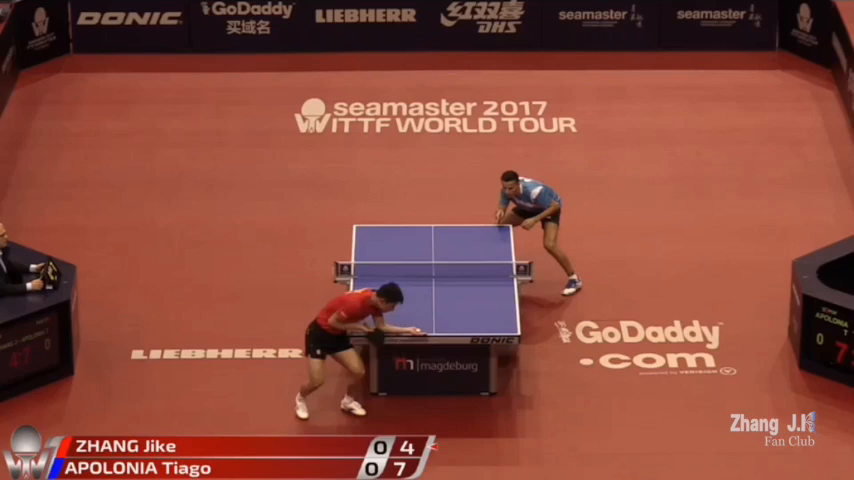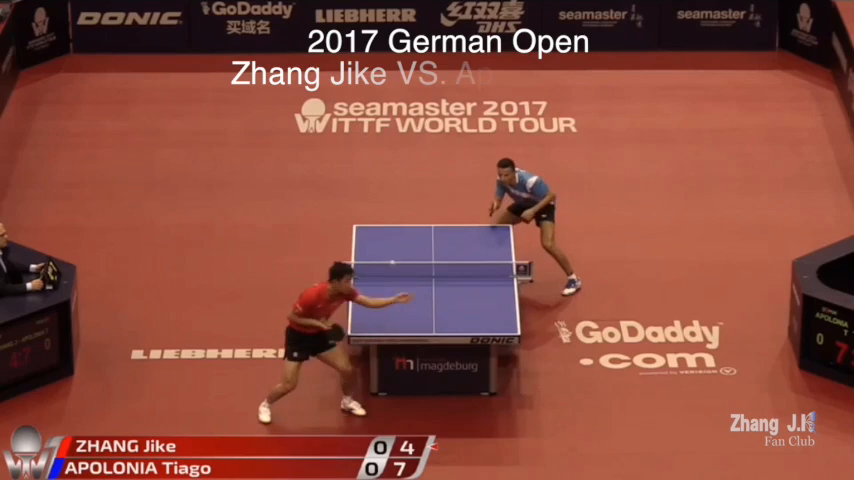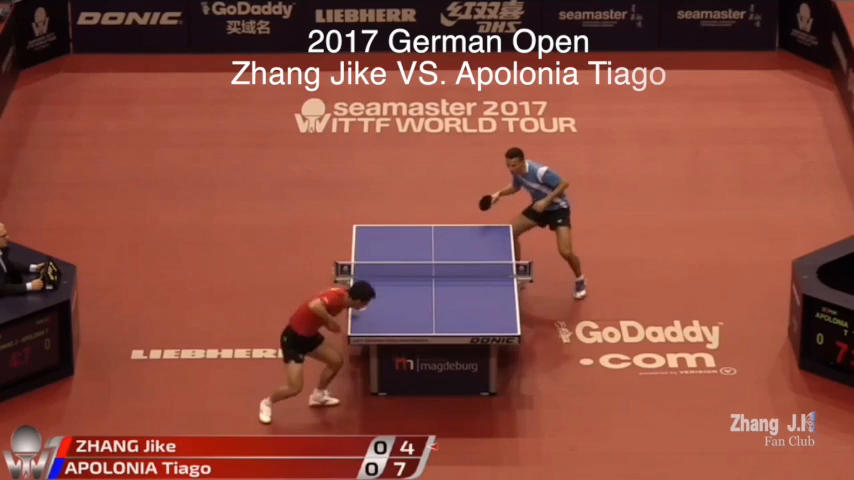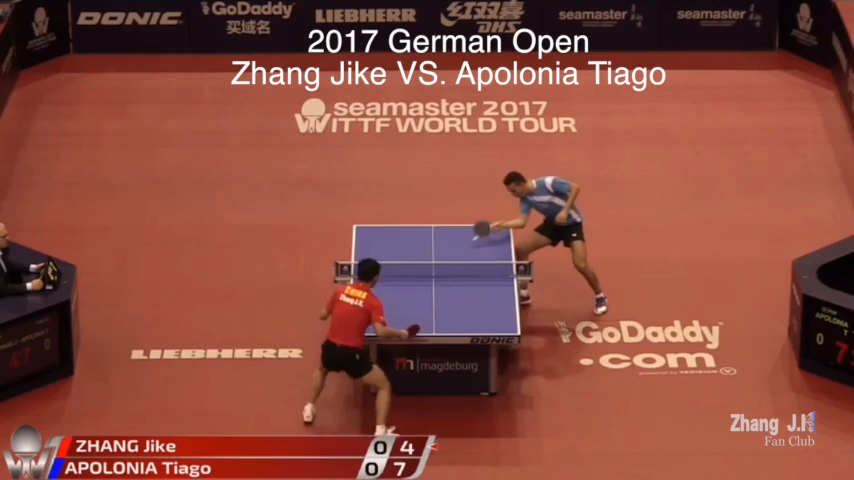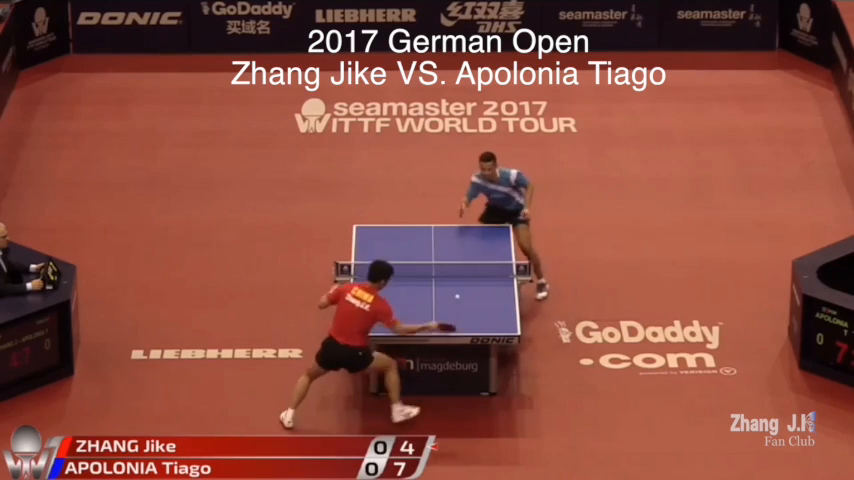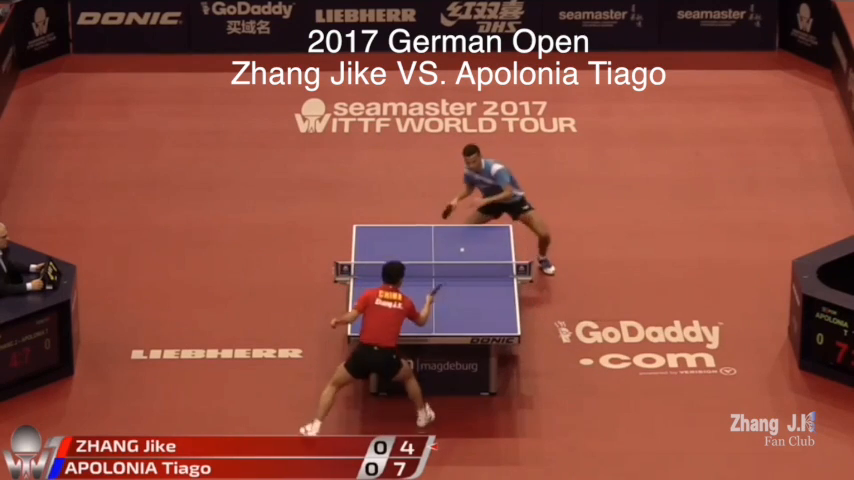
dt=0.5s
person 1, frame 1
left shoulder: (376, 303)
right shoulder: (356, 302)
left elbow: (381, 326)
right elbow: (332, 322)
left wrist: (409, 330)
right wrist: (358, 327)
left hip: (338, 335)
right hip: (319, 332)
left knee: (359, 371)
right knee: (317, 381)
left ankle: (348, 401)
right ankle: (300, 400)
person 1, frame 2
left shoulder: (344, 292)
right shoulder: (312, 295)
left elbow: (370, 303)
right elbow: (291, 317)
left wrist: (396, 299)
right wrist: (316, 323)
left hip: (318, 335)
right hip: (297, 336)
left knee: (347, 369)
right knee: (289, 385)
left ankle: (347, 401)
right ankle: (265, 405)
person 1, frame 3
left shoulder: (341, 294)
right shoulder: (336, 298)
right elbow: (313, 305)
right wrist: (333, 323)
left hip: (309, 334)
right hip: (293, 337)
left knee: (337, 360)
right knee: (295, 387)
left ankle: (318, 395)
right ankle: (267, 403)
person 1, frame 4
left shoulder: (340, 291)
right shoulder: (373, 302)
left elbow: (323, 316)
right elbow: (381, 331)
right wrist: (400, 333)
left hip: (330, 348)
right hip: (352, 354)
left knee: (321, 370)
right knee: (384, 386)
left ankle: (309, 410)
right ankle: (381, 430)
person 1, frame 5
left shoulder: (346, 289)
right shoulder: (380, 304)
left elbow: (322, 304)
right elbow: (400, 330)
left wrist: (331, 292)
right wrist: (425, 326)
left hip: (332, 347)
right hip: (354, 353)
left knee: (308, 375)
right knee: (391, 365)
left ankle: (289, 415)
right ankle: (398, 411)
person 1, frame 6
left shoulder: (370, 295)
right shoulder: (406, 302)
left elbow: (350, 318)
right elbow: (422, 321)
left wrist: (337, 320)
right wrist: (429, 302)
left hip: (364, 353)
right hip: (387, 356)
left knee: (333, 385)
right knee: (409, 377)
left ankle: (315, 427)
right ankle: (423, 414)
person 2, frame 1
left shoulder: (534, 191)
right shoulder: (507, 189)
left elbow: (555, 206)
right elbow: (501, 207)
left wrist: (534, 220)
right wrist: (499, 214)
left hip: (550, 207)
right hip: (528, 207)
left knee: (549, 244)
left ankle: (574, 279)
person 2, frame 2
left shoulder: (530, 181)
right shoulder: (502, 180)
left elbow: (552, 195)
right elbow: (498, 199)
left wrist: (533, 210)
right wrist: (494, 205)
left hip: (544, 204)
right hip: (523, 204)
left knee: (547, 244)
left ankle: (574, 279)
person 2, frame 3
left shoulder: (541, 172)
right shoulder: (517, 172)
left elbow: (563, 184)
right elbow: (515, 187)
left wrist: (545, 201)
right wrist: (499, 193)
left hip: (558, 209)
right hip: (538, 207)
left knee: (565, 251)
right knee: (511, 233)
left ankle: (580, 279)
person 2, frame 4
left shoulder: (548, 183)
right shoulder: (525, 198)
left elbow: (575, 188)
right elbow: (522, 221)
left wrist: (565, 210)
right wrist: (501, 224)
left hip: (571, 223)
right hip: (552, 224)
left knee: (581, 265)
right knee: (520, 250)
left ankle: (600, 297)
right ankle: (523, 294)
person 2, frame 5
left shoulder: (511, 175)
right shoulder: (477, 180)
left elbow: (529, 186)
right elbow: (467, 198)
left wrist: (526, 207)
right wrist: (463, 205)
left hip: (515, 209)
right hip: (495, 208)
left knee: (525, 247)
left ankle: (541, 282)
person 2, frame 6
left shoulder: (496, 169)
right shoulder: (469, 172)
left elbow: (508, 193)
right elbow: (470, 188)
left wrist: (486, 200)
right wrist: (456, 199)
left hip: (514, 200)
left knee: (544, 234)
left ankle: (543, 259)
